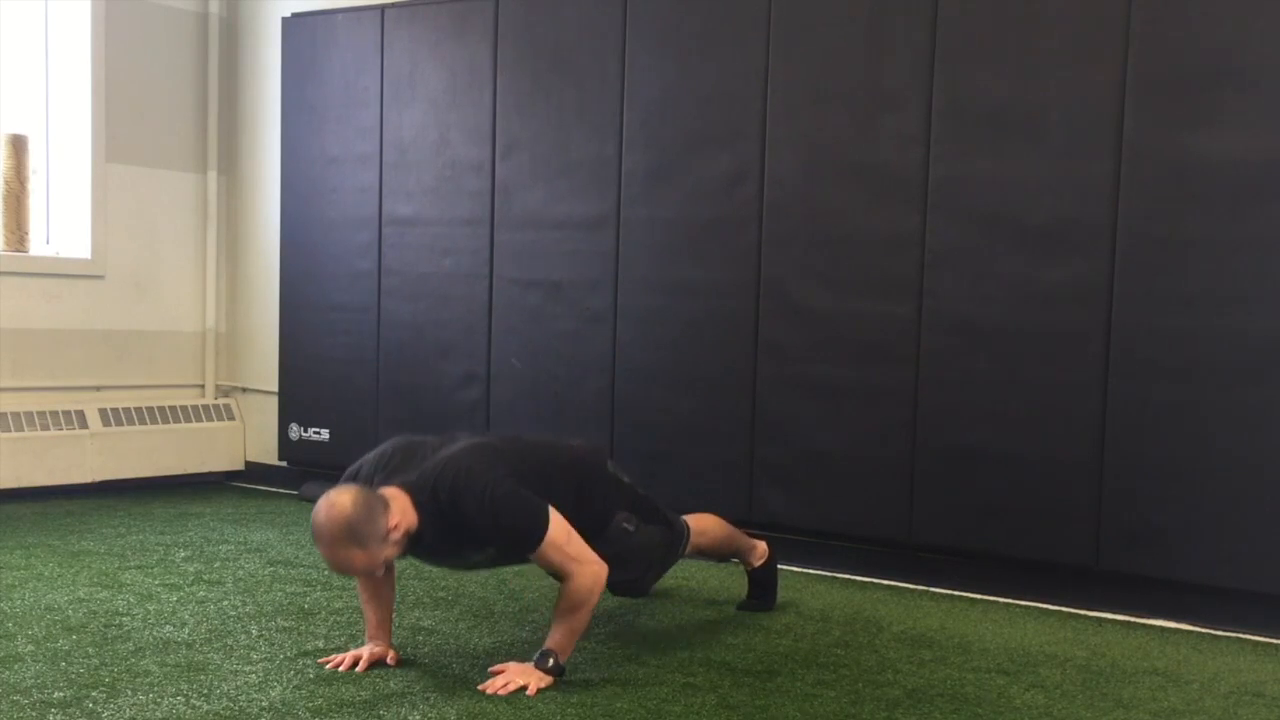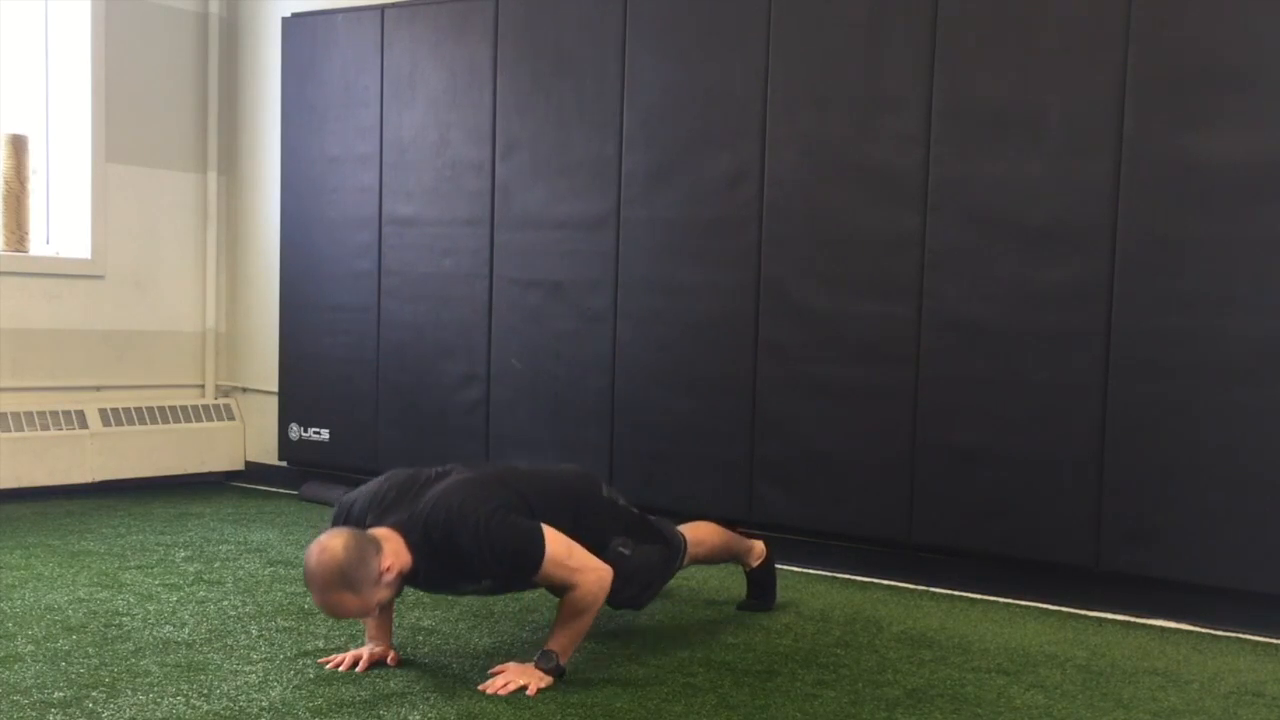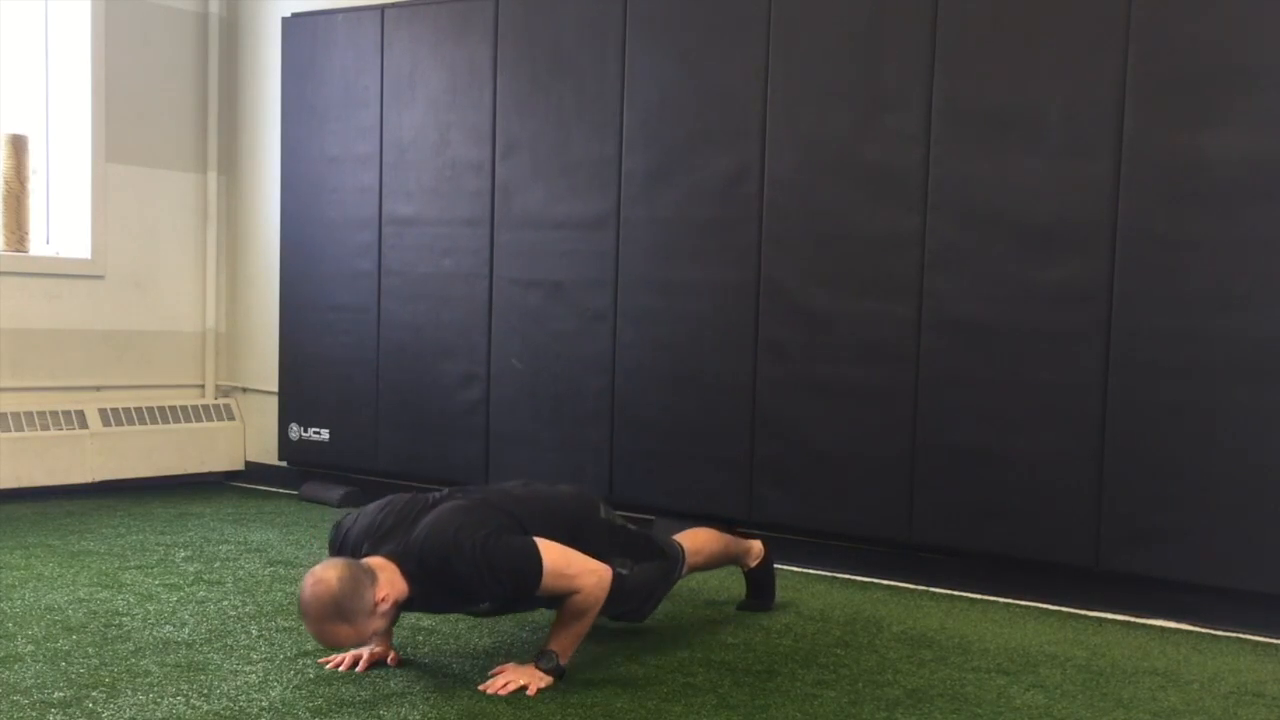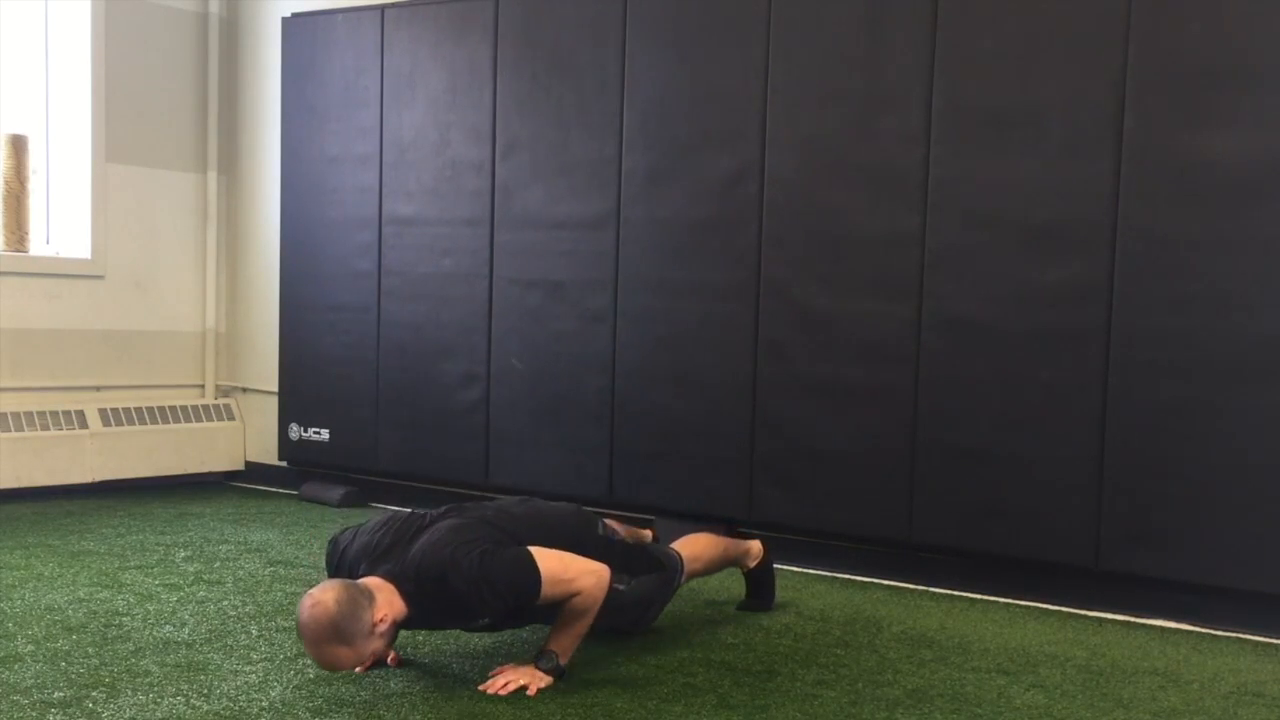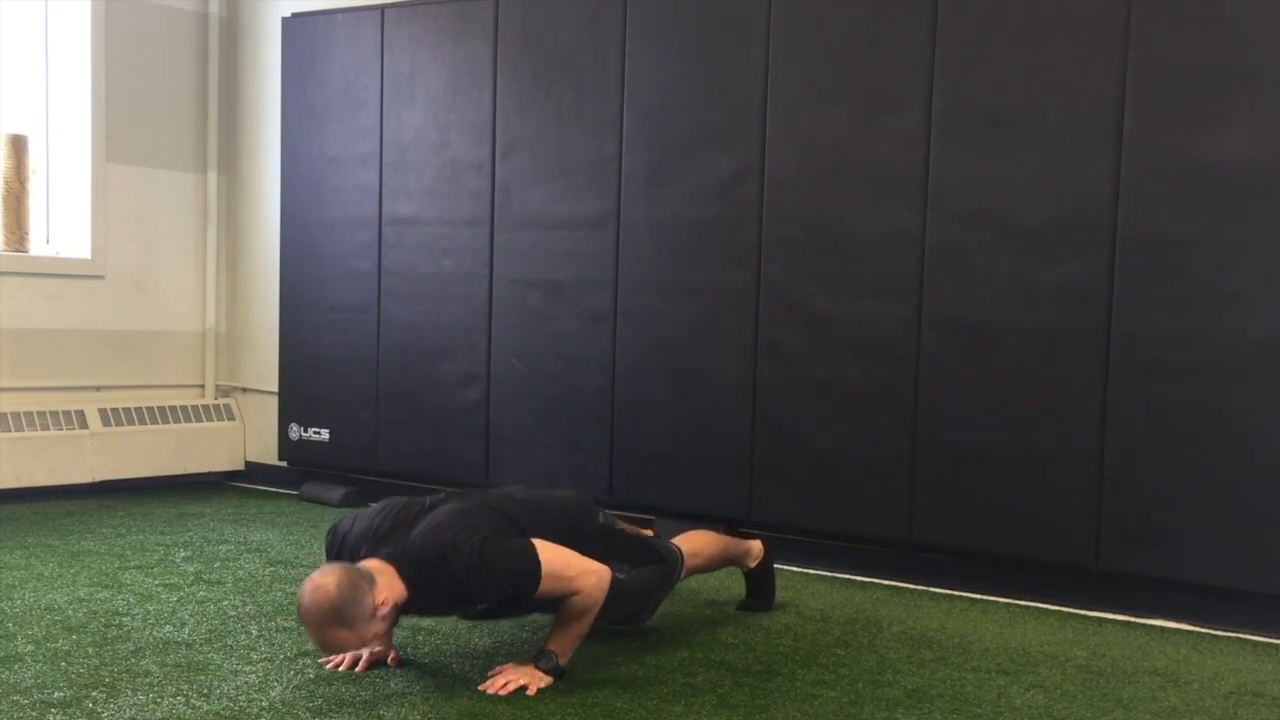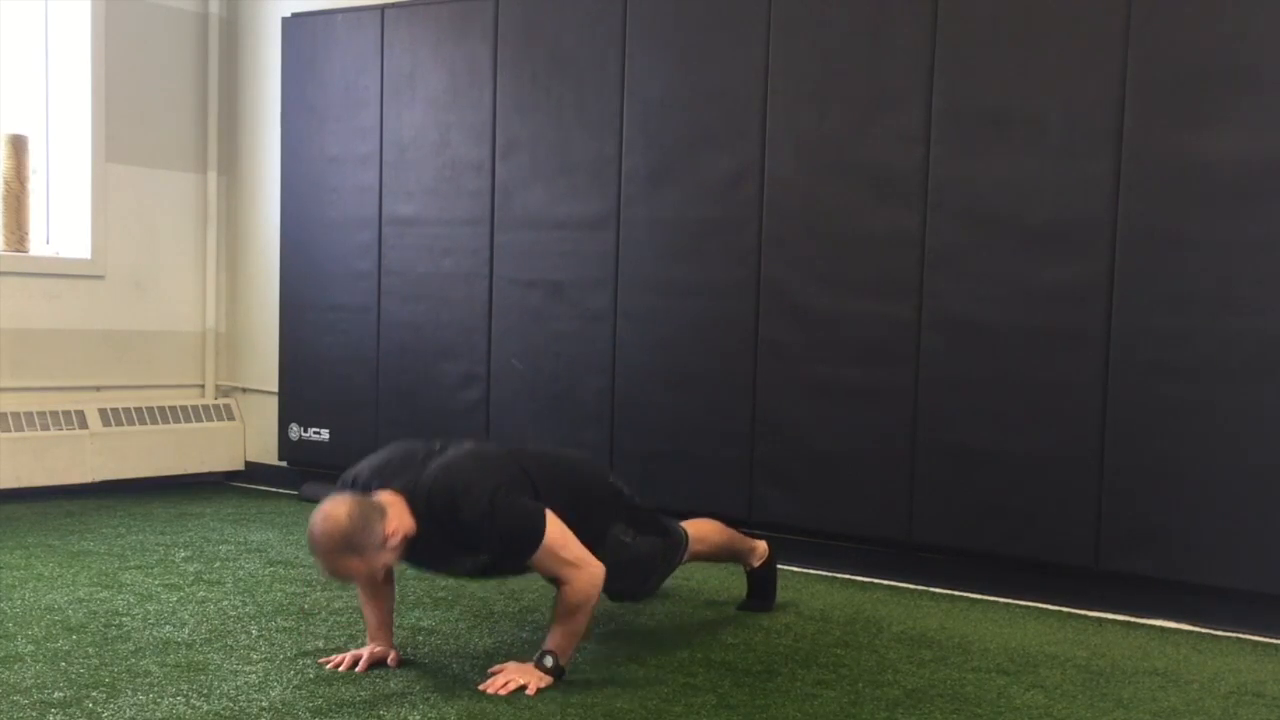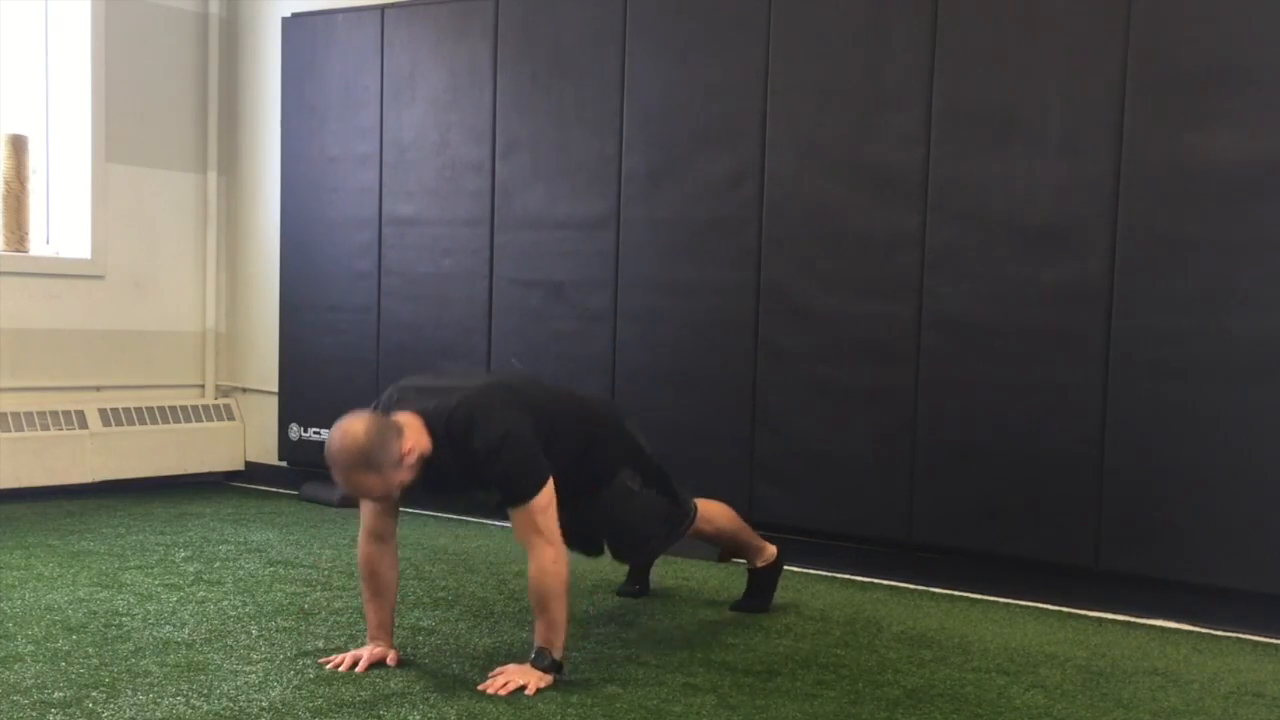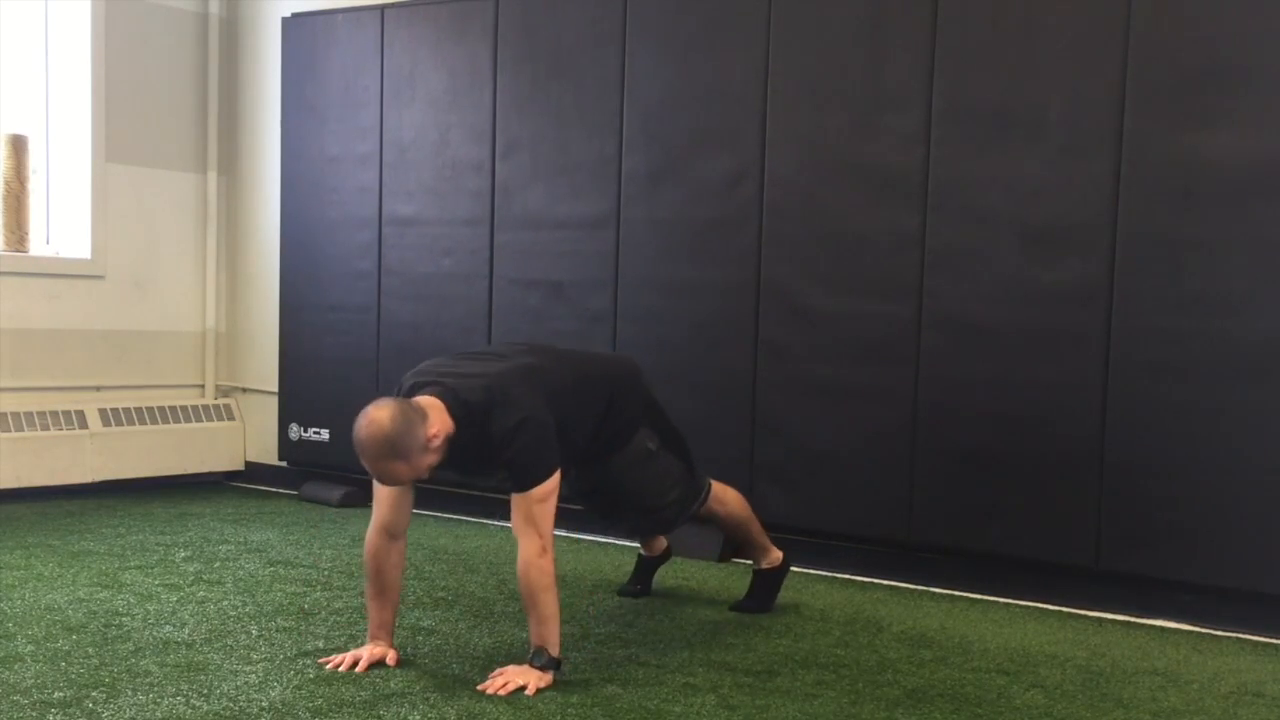
dt=0.2s
person 1, frame 1
left shoulder: (476, 497)
right shoulder: (360, 489)
left elbow: (588, 570)
right elbow: (371, 559)
left wrist: (546, 664)
right wrist: (378, 636)
left hip: (585, 492)
right hip: (543, 503)
left knee: (674, 540)
left ankle: (756, 555)
right ankle: (659, 568)
person 1, frame 2
left shoulder: (468, 532)
right shoulder: (355, 520)
left elbow: (594, 576)
left wrist: (547, 664)
right wrist: (377, 638)
left hip: (580, 515)
right hip: (535, 511)
left knee: (673, 551)
left ankle: (753, 554)
right ankle: (640, 531)
person 1, frame 3
left shoulder: (462, 556)
right shoulder: (350, 542)
left elbow: (594, 578)
left wrist: (547, 665)
right wrist: (375, 641)
left hip: (576, 532)
right hip: (530, 521)
left knee: (673, 559)
left ankle: (750, 554)
right ankle: (639, 530)
person 1, frame 4
left shoulder: (459, 572)
right shoulder: (348, 557)
left elbow: (592, 577)
left wrist: (547, 664)
right wrist: (375, 647)
left hip: (577, 551)
right hip: (526, 532)
left knee: (670, 567)
left ankle: (749, 553)
right ankle: (638, 536)
person 1, frame 5
left shoulder: (465, 556)
right shoulder: (351, 546)
left elbow: (596, 579)
left wrist: (546, 664)
right wrist: (378, 643)
left hip: (575, 544)
right hip: (530, 531)
left knee: (669, 564)
left ankle: (751, 554)
right ankle: (640, 533)
person 1, frame 6
left shoulder: (480, 503)
right shoulder: (364, 494)
left elbow: (588, 573)
right elbow: (369, 559)
left wrist: (548, 664)
right wrist: (380, 640)
left hip: (581, 505)
right hip: (540, 512)
left knee: (672, 547)
left ankle: (755, 556)
person 1, frame 7
left shoulder: (494, 436)
right shoulder: (379, 433)
left elbow: (547, 551)
right elbow: (376, 541)
left wrist: (545, 662)
right wrist: (379, 640)
left hip: (593, 450)
right hip: (550, 465)
left knee: (675, 521)
right knee: (605, 538)
left ankle: (763, 559)
right ankle: (641, 559)
person 1, frame 8
left shoulder: (512, 421)
right shoulder: (400, 417)
left elbow: (534, 544)
right elbow: (385, 533)
left wrist: (542, 663)
right wrist: (378, 640)
left hip: (616, 409)
right hip: (569, 418)
left knee: (686, 497)
right knee: (618, 503)
left ankle: (769, 561)
right ankle: (654, 551)
